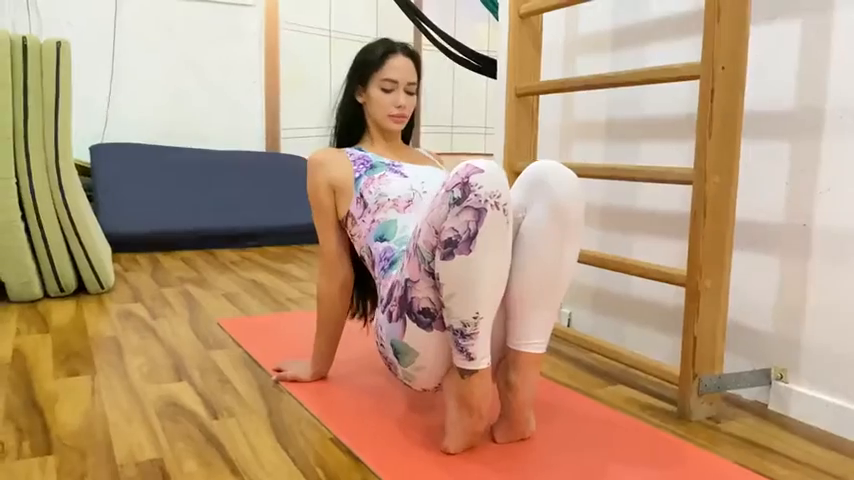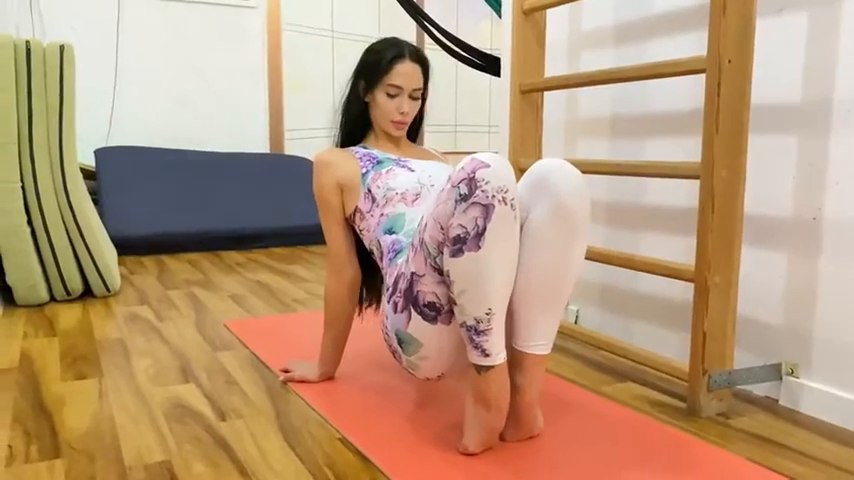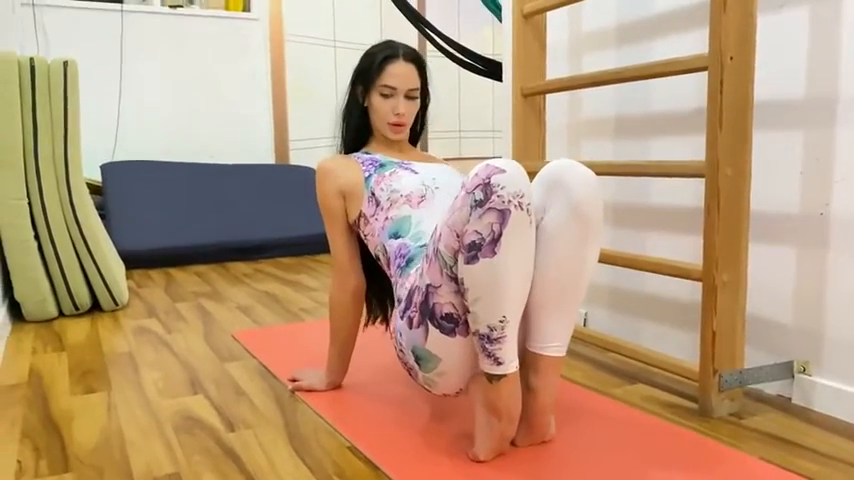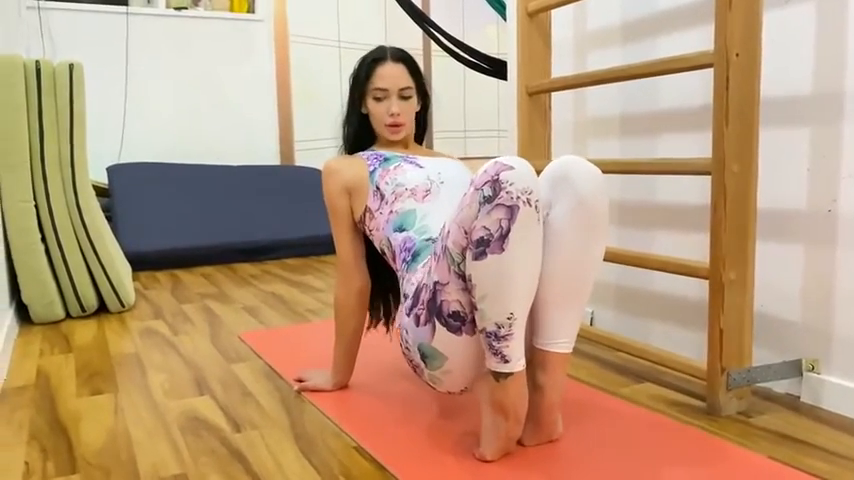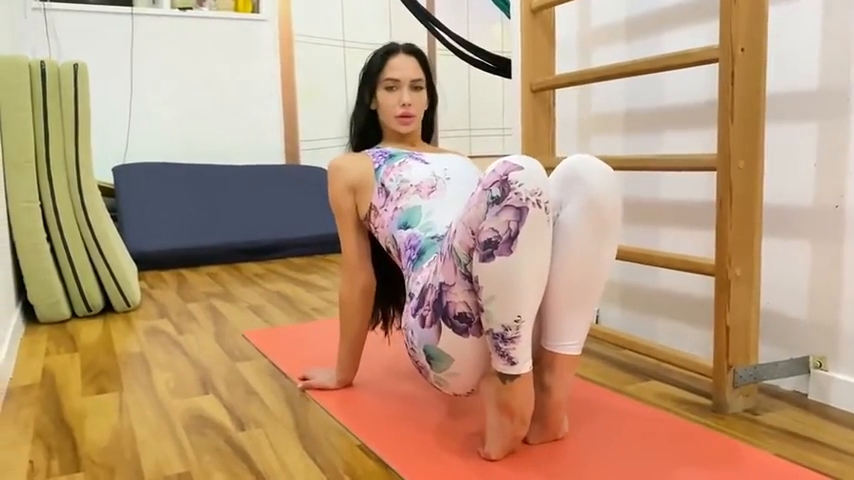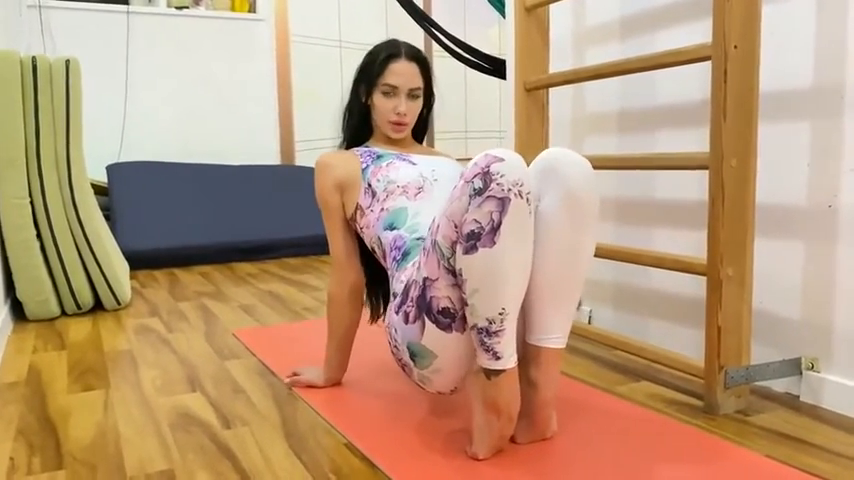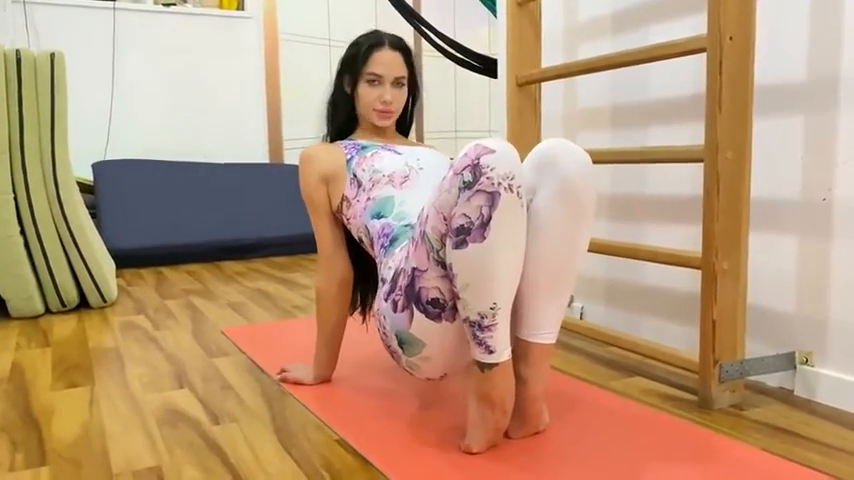
dt=0.7s
person 1, frame 1
left shoulder: (430, 160)
right shoulder: (330, 165)
right elbow: (336, 272)
left hip: (477, 321)
right hip: (418, 339)
left knee: (549, 179)
right knee: (478, 178)
left ankle: (516, 384)
right ankle: (468, 382)
person 1, frame 2
left shoulder: (435, 158)
right shoulder: (335, 164)
right elbow: (344, 270)
left hip: (483, 304)
right hip: (422, 323)
left knee: (556, 177)
right knee: (485, 170)
left ankle: (523, 386)
right ankle: (487, 378)
person 1, frame 3
left shoulder: (439, 164)
right shoulder: (339, 172)
right elbow: (349, 280)
left hip: (498, 313)
right hip: (436, 333)
left knee: (568, 179)
right knee: (500, 177)
left ankle: (537, 391)
right ankle: (496, 390)
person 1, frame 4
left shoulder: (451, 163)
right shoulder: (345, 171)
right elbow: (353, 278)
left hip: (508, 314)
right hip: (439, 325)
left knee: (573, 174)
right knee: (507, 176)
left ankle: (544, 388)
right ankle: (502, 392)
person 1, frame 5
left shoulder: (457, 160)
right shoulder: (351, 170)
right elbow: (359, 277)
left hip: (516, 314)
right hip: (447, 328)
left knee: (586, 174)
right knee: (517, 175)
left ankle: (550, 389)
right ankle: (508, 389)
person 1, frame 6
left shoulder: (445, 161)
right shoulder: (338, 167)
right elbow: (348, 275)
left hip: (499, 314)
right hip: (430, 328)
left knee: (562, 166)
right knee: (498, 169)
left ankle: (537, 384)
right ankle: (494, 387)
person 1, frame 7
left shoulder: (427, 152)
right shoulder: (322, 160)
right elbow: (335, 269)
left hip: (490, 298)
right hip: (417, 308)
left knee: (560, 158)
right knee: (489, 158)
left ankle: (528, 379)
right ankle: (490, 378)
